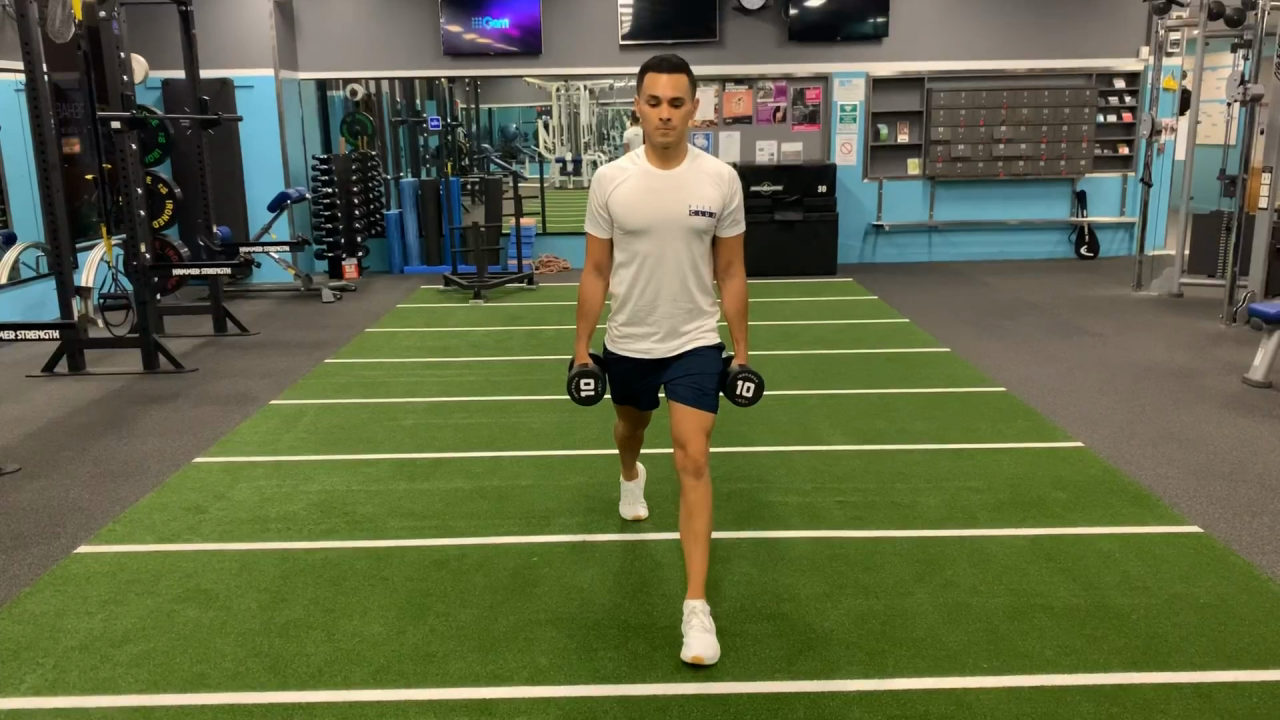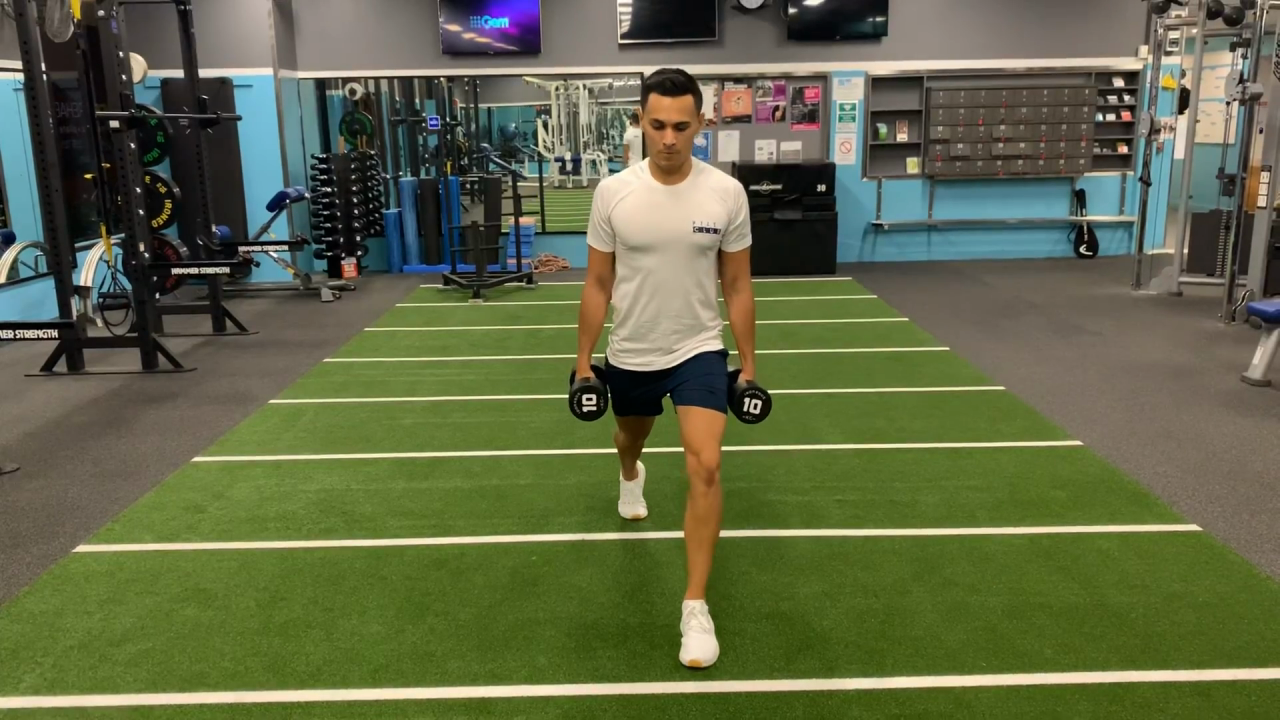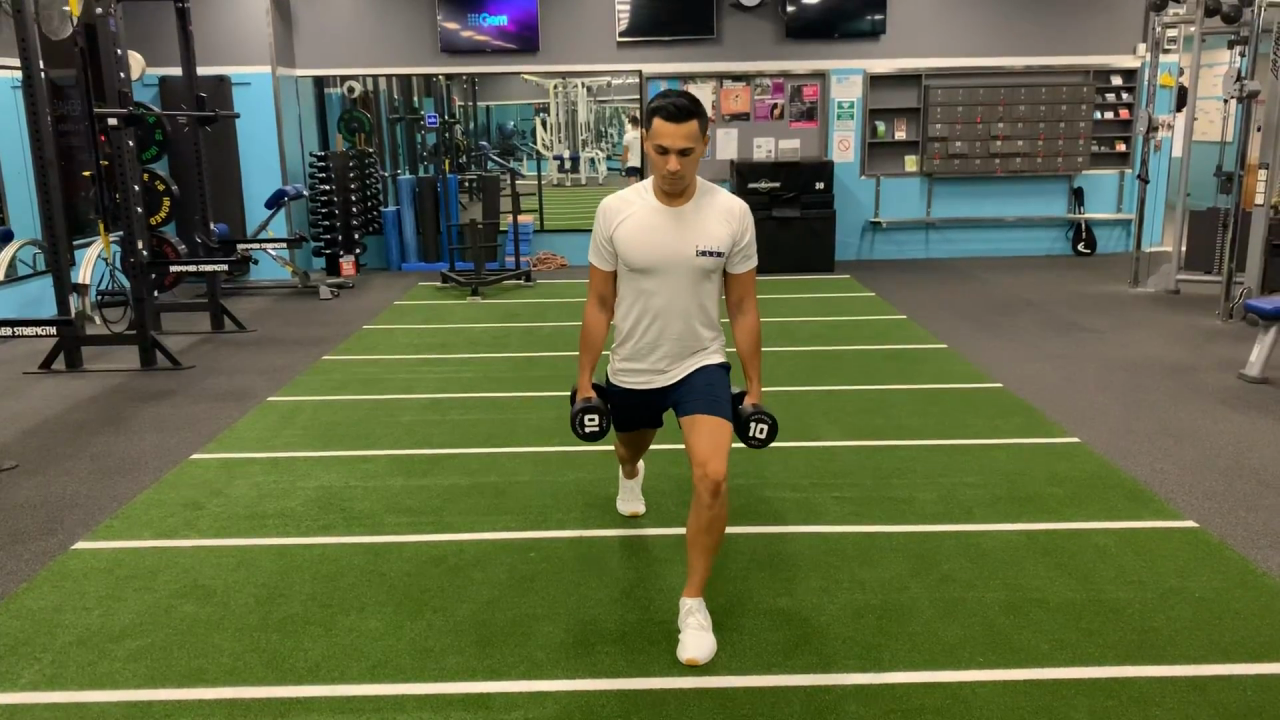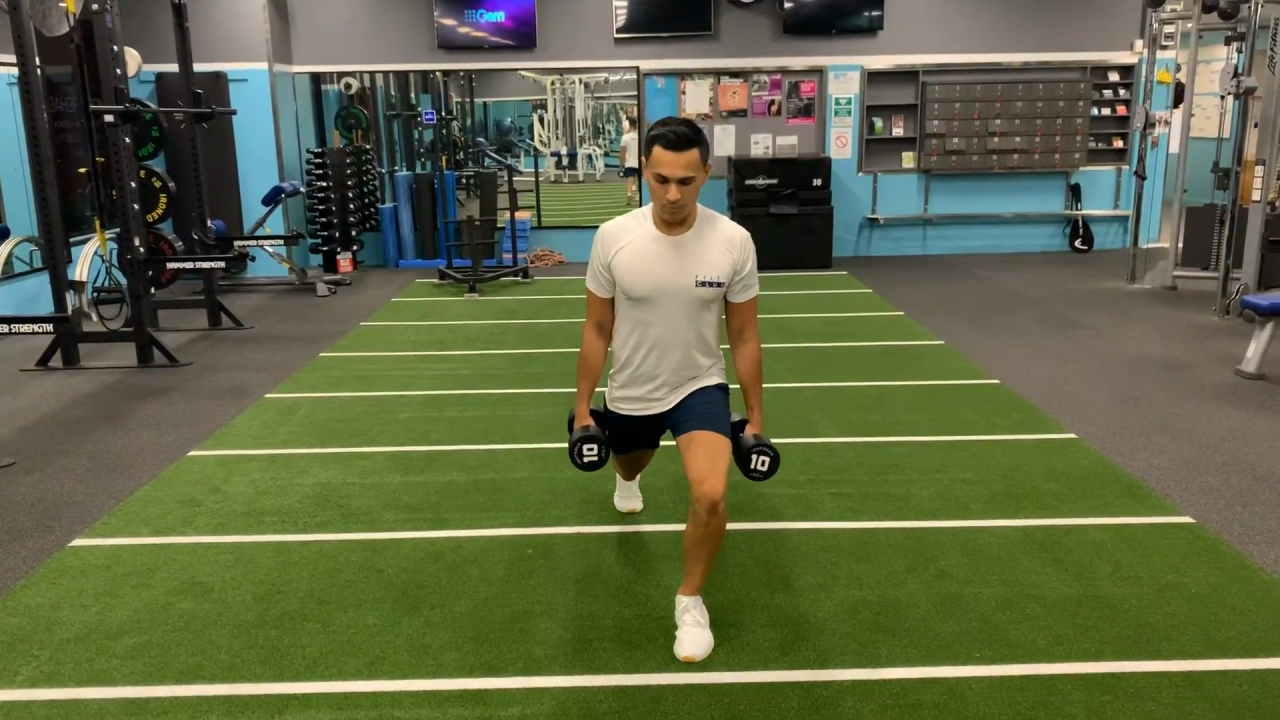
dt=0.4s
person 1, frame 1
left shoulder: (720, 178)
right shoulder: (611, 179)
left elbow: (730, 273)
right elbow: (596, 271)
left wrist: (741, 349)
right wrist: (581, 345)
left hip: (695, 344)
right hip: (628, 344)
left knee: (692, 462)
right knee: (630, 426)
left ankle: (697, 605)
right ankle: (630, 476)
person 1, frame 2
left shoulder: (726, 192)
right shoulder: (613, 192)
left elbow: (737, 288)
right elbow: (598, 285)
left wrist: (748, 364)
right wrist: (583, 360)
left hip: (699, 351)
right hip: (629, 355)
left knee: (705, 467)
right knee: (631, 435)
left ankle: (696, 606)
right ankle: (630, 475)
person 1, frame 3
left shoulder: (732, 213)
right shoulder: (615, 211)
left elbow: (743, 308)
right elbow: (599, 304)
left wrist: (754, 386)
right wrist: (584, 380)
left hip: (702, 365)
right hip: (631, 371)
left knee: (712, 478)
right knee: (632, 445)
left ankle: (693, 603)
right ankle: (630, 472)
person 1, frame 4
left shoulder: (733, 241)
right shoulder: (613, 238)
left elbow: (744, 337)
right elbow: (597, 331)
left wrist: (755, 415)
right wrist: (582, 405)
left hip: (700, 387)
right hip: (630, 394)
left knee: (710, 496)
right knee: (629, 469)
left ankle: (689, 599)
right ankle: (628, 478)
